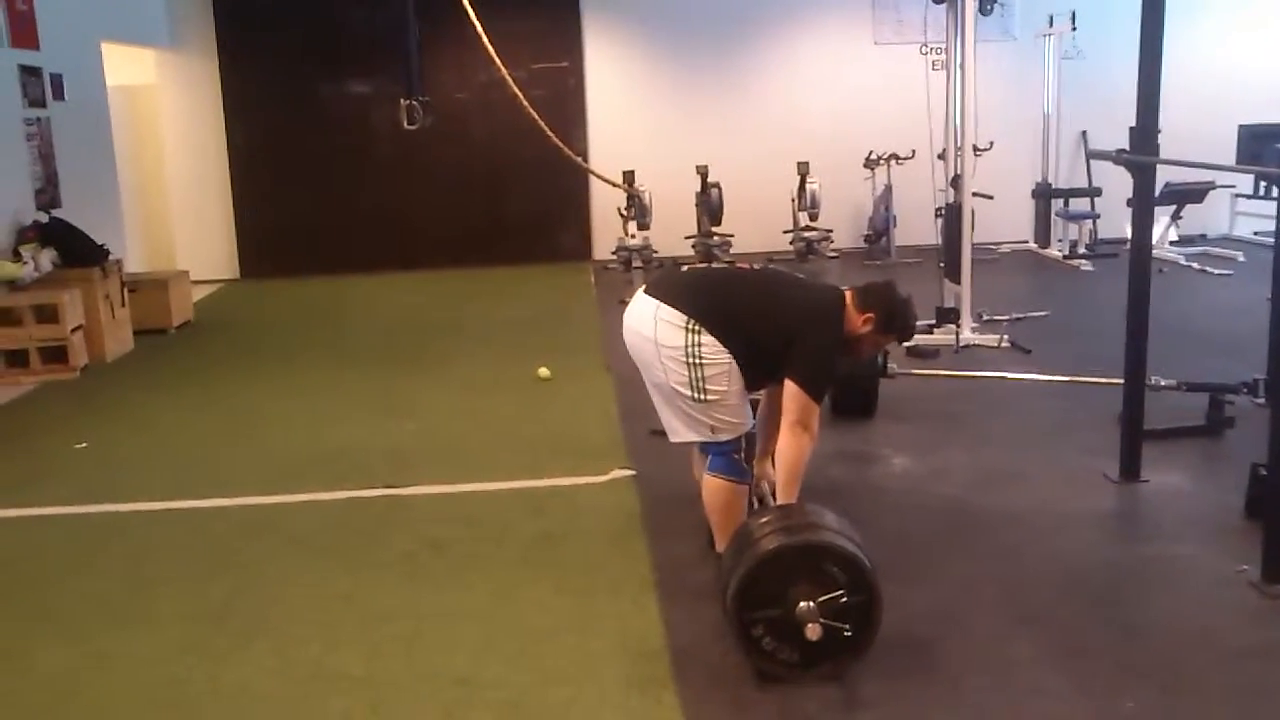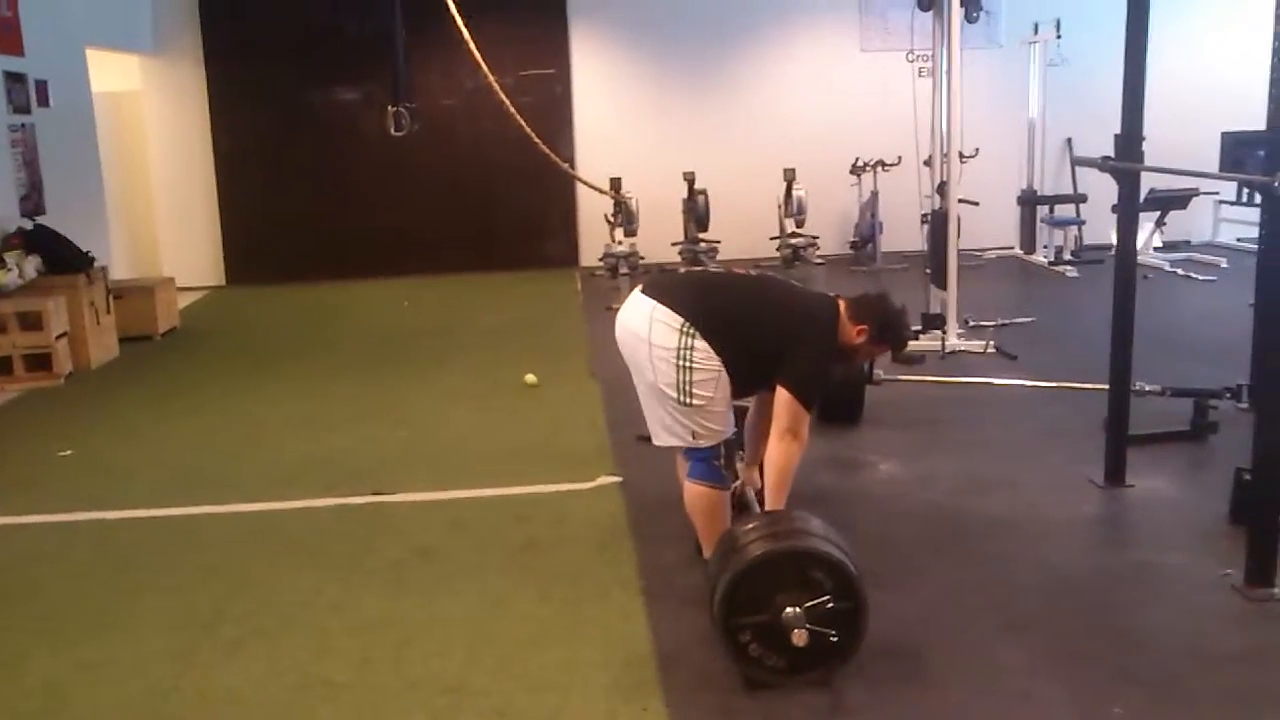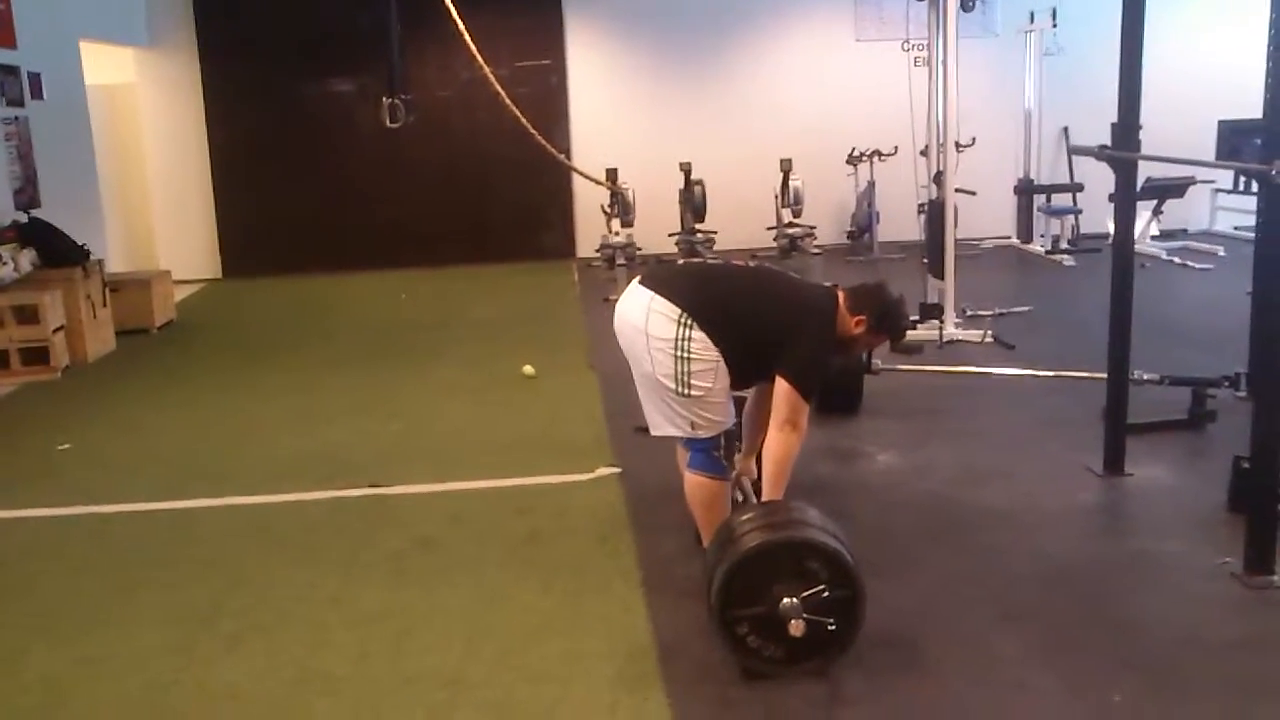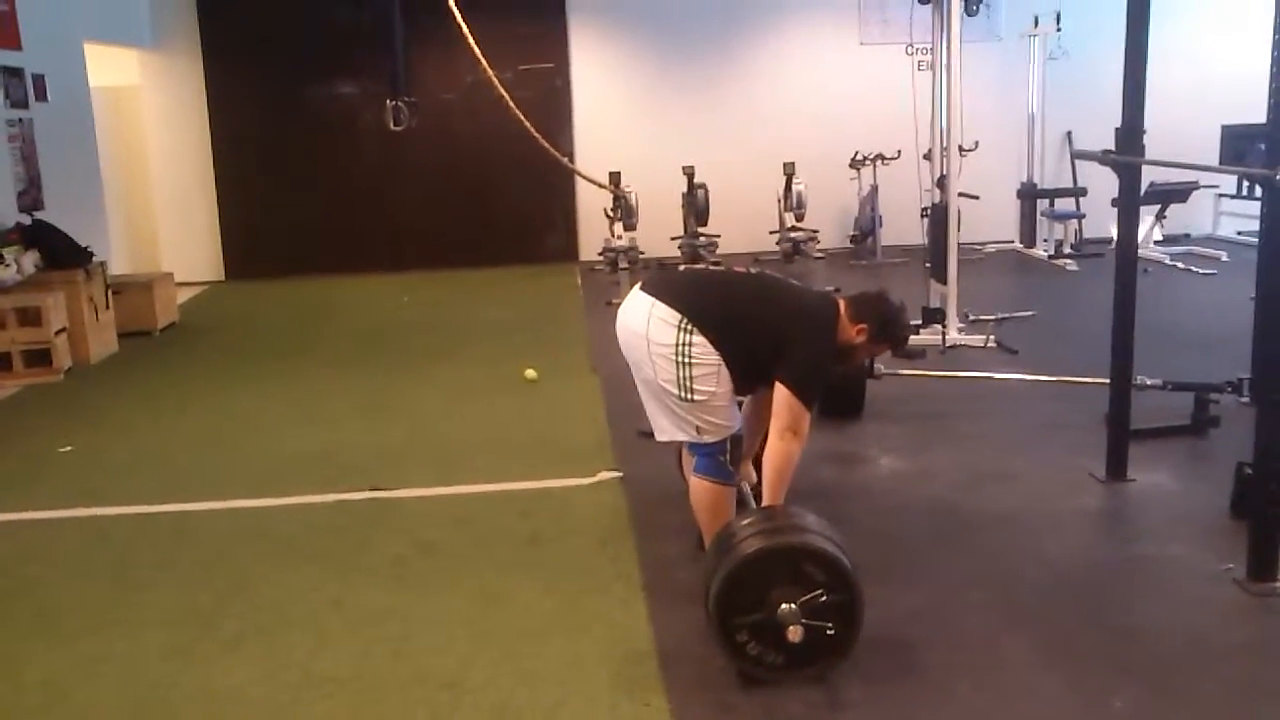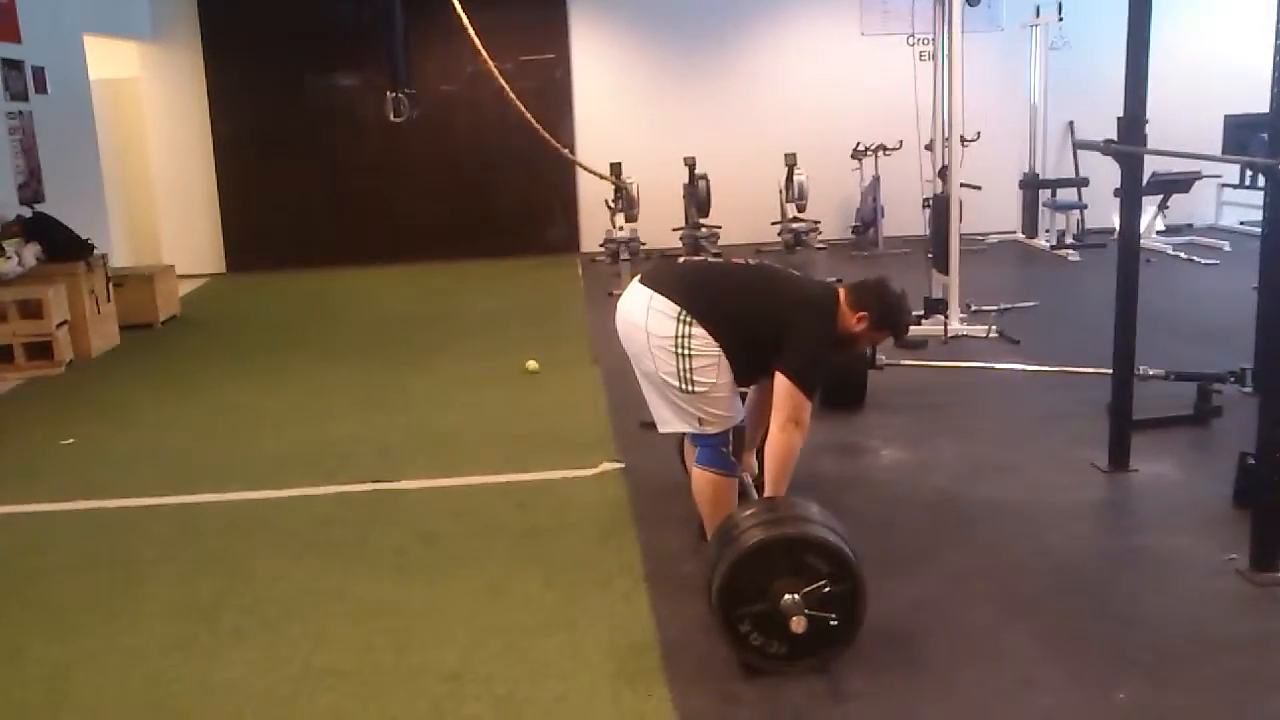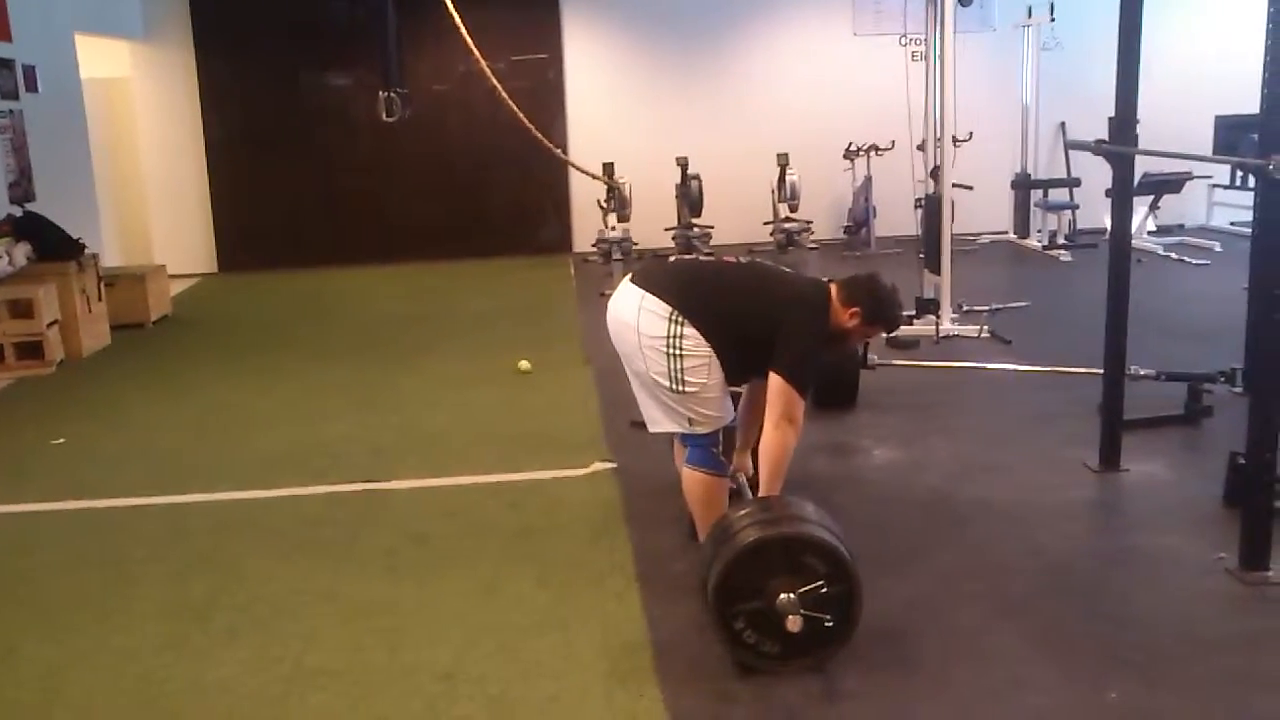
dt=0.3s
person 1, frame 1
left shoulder: (814, 308)
right shoulder: (822, 329)
left elbow: (776, 390)
right elbow: (798, 427)
left wrist: (762, 460)
right hip: (676, 324)
left knee: (710, 431)
right knee: (728, 444)
left ankle: (722, 531)
person 1, frame 2
left shoulder: (806, 317)
right shoulder: (817, 338)
left elbow: (767, 399)
right elbow: (788, 434)
left wrist: (750, 468)
right hip: (671, 326)
left knee: (695, 438)
right knee: (708, 450)
left ankle: (709, 535)
person 1, frame 3
left shoulder: (804, 309)
right shoulder: (814, 328)
left elbow: (766, 388)
right elbow: (787, 425)
left wrist: (746, 458)
right hip: (668, 318)
left knee: (693, 428)
right knee: (707, 441)
left ankle: (707, 524)
person 1, frame 4
left shoulder: (806, 314)
right shoulder: (815, 336)
left elbow: (763, 394)
right elbow: (787, 432)
left wrist: (744, 461)
right hip: (669, 323)
left knee: (701, 434)
right knee: (715, 447)
left ankle: (711, 527)
person 1, frame 5
left shoulder: (807, 303)
right shoulder: (815, 324)
left elbow: (767, 384)
right elbow: (789, 423)
left wrist: (747, 453)
right hip: (668, 316)
left knee: (703, 425)
right knee: (718, 437)
left ankle: (712, 519)
person 1, frame 6
left shoulder: (799, 300)
right shoulder: (808, 320)
left elbow: (759, 384)
right elbow: (783, 421)
left wrist: (742, 453)
right hip: (659, 315)
left knee: (693, 423)
right knee: (707, 437)
left ankle: (702, 518)
